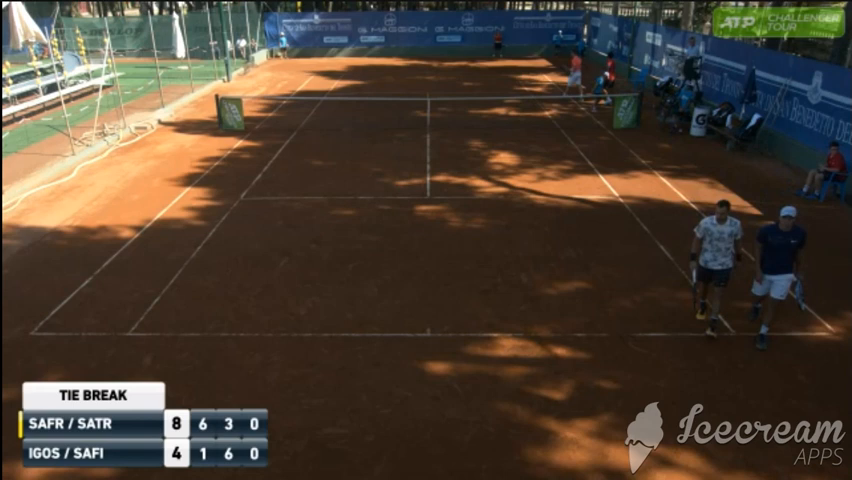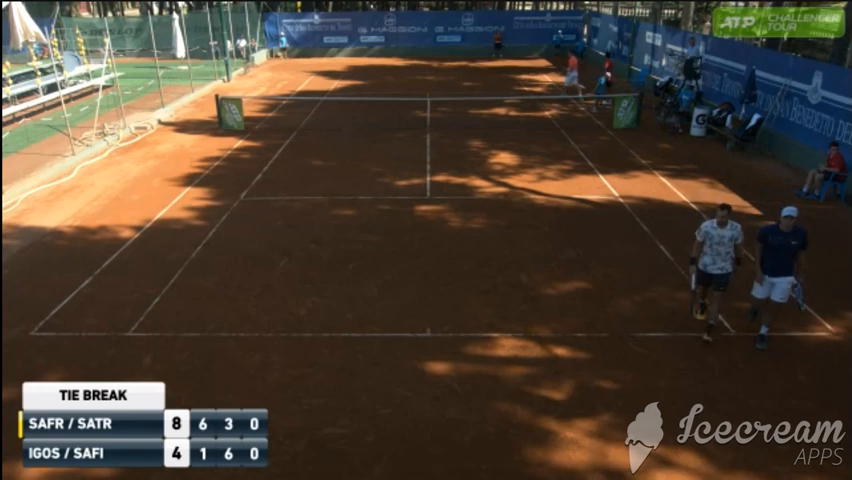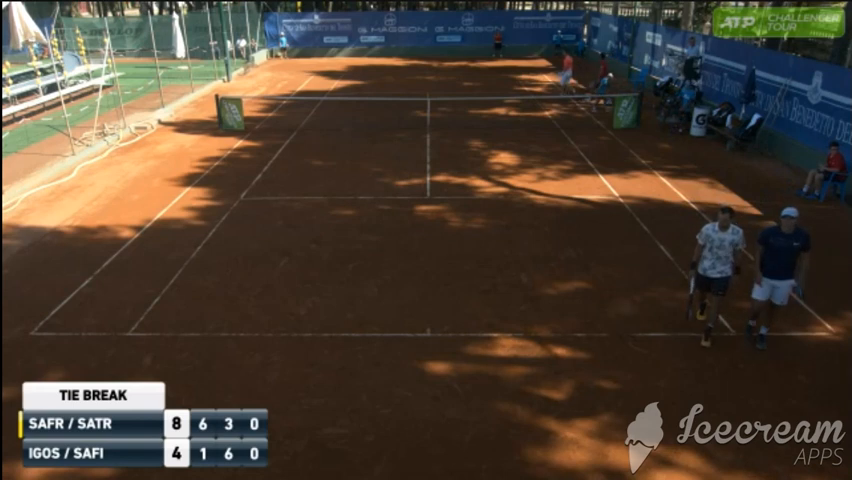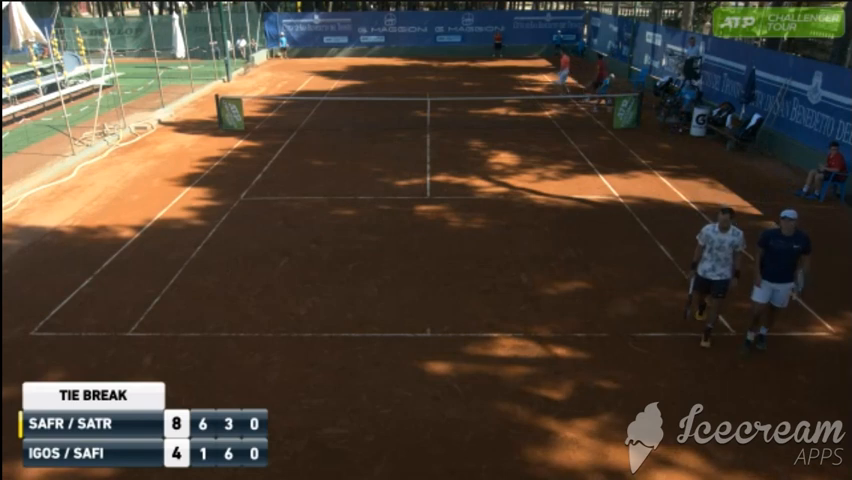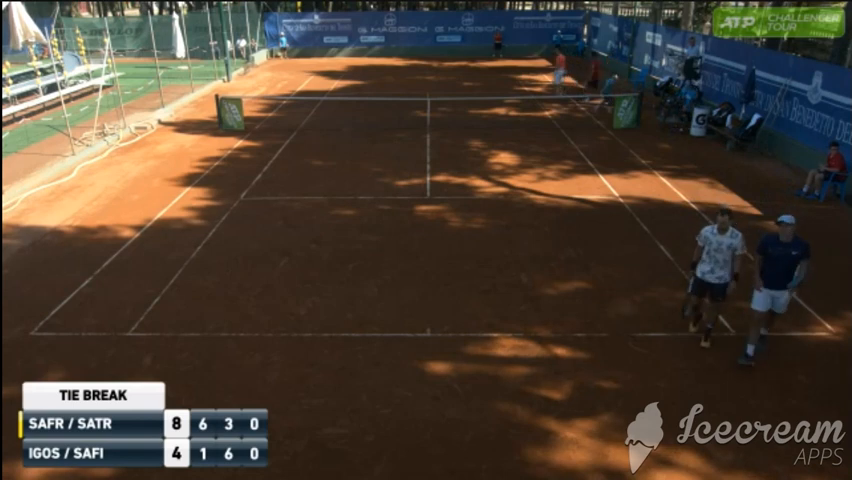
dt=0.1s
person 1, frame 1
left shoulder: (800, 233)
right shoulder: (766, 231)
left elbow: (799, 252)
right elbow: (758, 248)
left wrist: (799, 271)
right wrist: (758, 269)
left hip: (784, 274)
right hip: (765, 272)
left knee: (772, 303)
right knee: (757, 297)
left ankle: (762, 334)
right ankle: (757, 305)
person 1, frame 2
left shoulder: (801, 234)
right shoulder: (767, 231)
left elbow: (801, 254)
right elbow: (758, 249)
left wrist: (799, 274)
right wrist: (758, 270)
left hip: (785, 277)
right hip: (765, 273)
left knee: (773, 305)
right knee: (758, 302)
left ankle: (763, 334)
right ankle: (755, 308)
person 1, frame 3
left shoulder: (803, 236)
right shoulder: (769, 233)
left elbow: (804, 257)
right elbow: (760, 251)
left wrist: (800, 277)
right wrist: (758, 271)
left hip: (786, 279)
right hip: (765, 276)
left knee: (772, 308)
right knee: (757, 306)
left ankle: (763, 333)
right ankle: (751, 323)
person 1, frame 4
left shoulder: (803, 239)
right shoulder: (769, 235)
left elbow: (805, 260)
right elbow: (760, 253)
left wrist: (800, 278)
right wrist: (757, 273)
left hip: (786, 282)
right hip: (765, 279)
left knee: (773, 310)
right knee: (758, 310)
left ankle: (762, 334)
right ankle: (749, 338)
person 1, frame 5
left shoulder: (802, 245)
right shoulder: (767, 240)
left elbow: (805, 264)
right elbow: (758, 259)
left wrist: (798, 280)
right wrist: (757, 277)
left hip: (784, 288)
right hip: (764, 286)
left knee: (772, 314)
right knee: (758, 318)
left ankle: (763, 334)
right ankle: (749, 354)
person 2, frame 1
left shoulder: (736, 225)
right shoulder: (705, 223)
left elbow: (737, 242)
right elbow: (697, 240)
left wrist: (738, 257)
right wrist: (693, 259)
left hip: (724, 265)
right hip: (705, 262)
left knee: (718, 293)
right knee: (703, 286)
left ankle: (713, 324)
right ankle: (702, 305)
person 2, frame 2
left shoulder: (736, 229)
right shoulder: (706, 226)
left elbow: (738, 246)
right elbow: (698, 244)
left wrist: (738, 262)
right wrist: (693, 263)
left hip: (724, 269)
right hip: (704, 266)
left knee: (717, 297)
right knee: (702, 289)
left ankle: (709, 329)
right ankle: (702, 305)
person 2, frame 3
left shoulder: (738, 234)
right shoulder: (707, 229)
left elbow: (737, 253)
right elbow: (699, 248)
left wrist: (736, 271)
right wrist: (693, 267)
left hip: (723, 274)
right hip: (704, 270)
left knee: (715, 302)
right knee: (700, 294)
left ankle: (708, 332)
right ankle: (703, 305)
person 2, frame 4
left shoulder: (738, 235)
right shoulder: (707, 230)
left elbow: (737, 256)
right elbow: (699, 248)
left wrist: (735, 276)
right wrist: (693, 267)
left hip: (723, 276)
right hip: (703, 272)
left knee: (715, 304)
right knee: (699, 297)
left ankle: (707, 332)
right ankle: (702, 306)
person 2, frame 5
left shoulder: (737, 237)
right shoulder: (706, 231)
left elbow: (737, 259)
right elbow: (699, 249)
left wrist: (734, 279)
right wrist: (693, 267)
left hip: (722, 279)
right hip: (702, 274)
left knee: (715, 306)
right knee: (693, 301)
left ankle: (708, 332)
right ankle: (697, 316)
